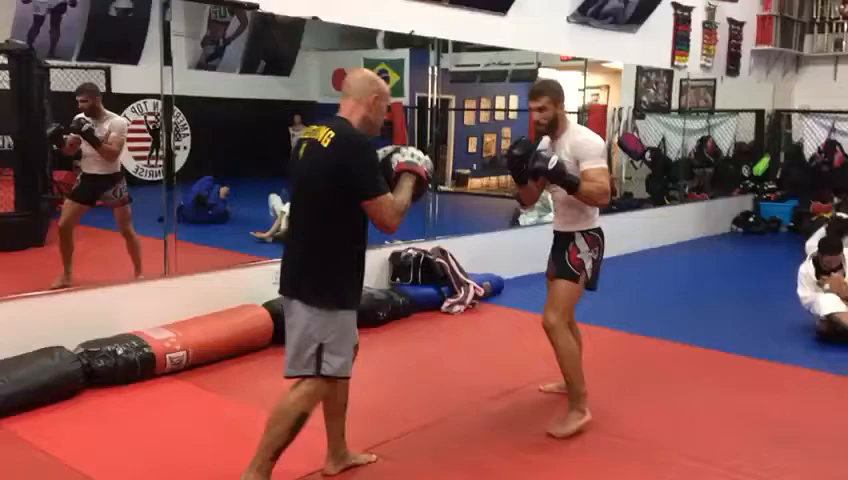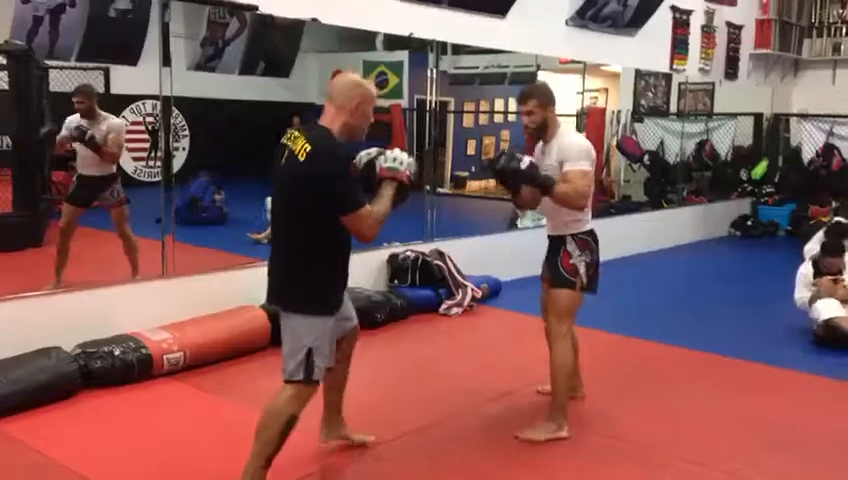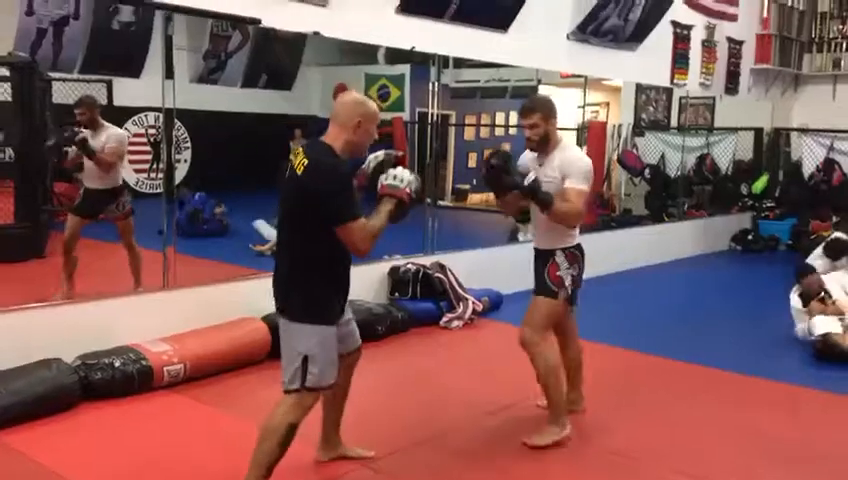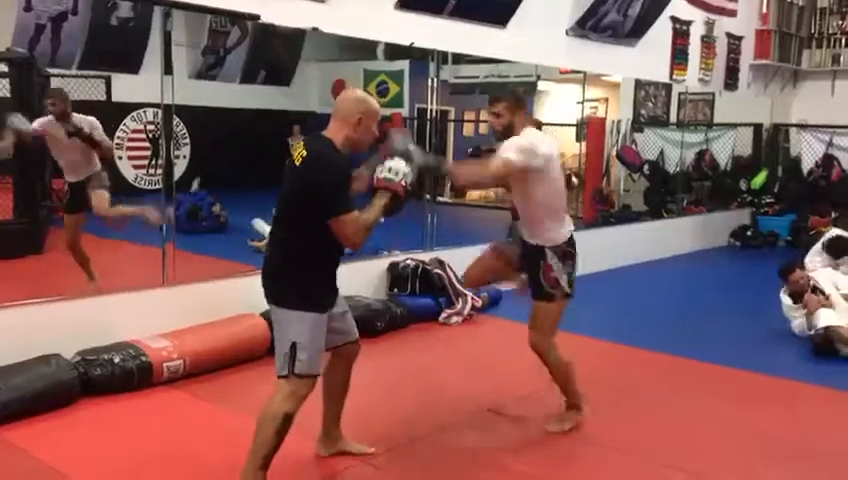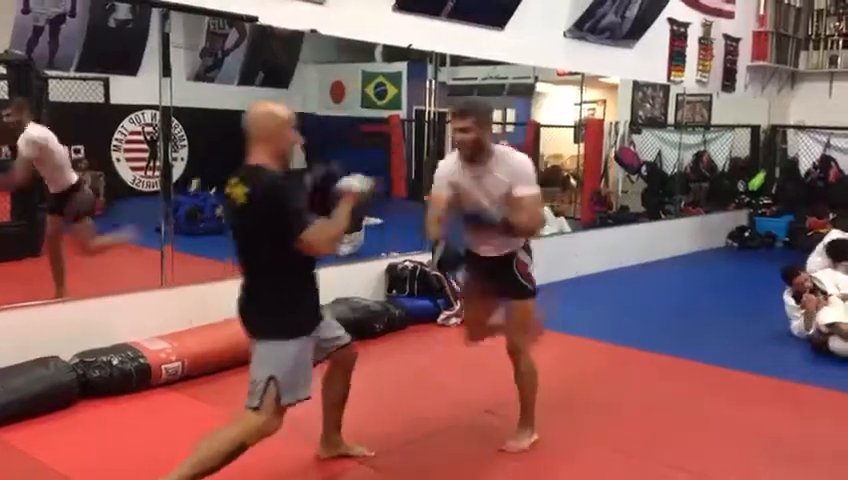
dt=0.3s
person 1, frame 1
left shoulder: (315, 134)
right shoulder: (353, 143)
right elbow: (389, 218)
left wrist: (379, 173)
right wrist: (409, 177)
left hip: (312, 272)
right hip: (323, 280)
left knee: (338, 365)
right knee: (313, 382)
person 1, frame 2
left shoulder: (299, 138)
right shoulder: (330, 155)
right elbow: (367, 228)
left wrist: (355, 172)
right wrist: (390, 182)
left hip: (315, 275)
right hip: (306, 285)
left knee: (346, 335)
right knee: (301, 385)
left ankle: (333, 425)
person 1, frame 3
left shoulder: (311, 154)
right shoulder: (329, 169)
right elbow: (360, 242)
right wrist: (389, 200)
left hip: (324, 289)
right hip: (307, 297)
left knee: (347, 355)
right knee: (302, 394)
left ankle: (330, 443)
person 1, frame 4
left shoulder: (316, 148)
right shoulder: (329, 162)
right elbow: (353, 235)
left wrist: (372, 177)
right wrist: (385, 193)
left hip: (316, 281)
right hip: (297, 287)
left knee: (347, 347)
right knee: (296, 384)
left ankle: (330, 438)
person 1, frame 5
left shoulder: (251, 180)
right shoulder: (265, 186)
right elbow: (323, 245)
right wrist: (346, 204)
left hip: (295, 306)
right hip: (277, 317)
left knee: (344, 355)
right knee: (263, 419)
left ankle: (331, 441)
person 2, frame 1
left shoulder: (586, 141)
right shoulder: (543, 145)
left elbow: (602, 194)
right elbow: (528, 199)
left wrist: (562, 176)
right wrist: (519, 170)
left hip: (583, 240)
right hip: (562, 237)
left knee: (553, 321)
right knee: (564, 317)
left ankle: (577, 409)
right ankle: (575, 381)
person 2, frame 2
left shoulder: (573, 144)
right shoulder: (540, 148)
left elbow: (579, 198)
right elbow: (531, 202)
left wrist: (536, 177)
right wrist: (513, 179)
left hip: (576, 244)
right hip: (557, 241)
left knee: (556, 329)
right knee: (556, 319)
left ankle: (556, 422)
right ankle: (573, 383)
person 2, frame 3
left shoulder: (574, 160)
right shoulder: (528, 159)
left elbow: (573, 217)
right elbow: (507, 205)
left wrist: (537, 195)
right wrist: (497, 178)
left hip: (563, 258)
right hip: (544, 254)
left knee: (531, 337)
right knee: (565, 332)
left ankle: (558, 422)
right ankle: (574, 400)
person 2, frame 4
left shoulder: (524, 145)
right shoulder: (532, 143)
left elbow: (483, 176)
left hip: (551, 250)
right hip: (530, 241)
left knee: (540, 341)
right knee: (471, 279)
left ankle: (574, 408)
person 2, frame 5
left shoulder: (517, 165)
right shoulder: (449, 165)
left elbow: (533, 223)
right elbow: (436, 213)
left wrist: (498, 221)
right wrist: (438, 242)
left hip: (511, 257)
right hip: (477, 256)
left knee: (517, 348)
right knee: (475, 332)
left ankle: (527, 426)
right ankle: (526, 320)
person 3, frame 1
left shoulder: (117, 122)
right shoulder: (79, 120)
left elbow: (113, 154)
right elbow: (70, 151)
left wrist: (90, 136)
right wrist: (62, 140)
left hip: (111, 180)
right hip: (87, 179)
left knee: (127, 230)
right knee: (64, 225)
left ankle: (139, 274)
right ankle: (66, 275)
person 3, frame 2
left shoulder: (114, 123)
right shoulder: (72, 121)
left elbow: (114, 157)
right elbow: (59, 149)
left wrist: (92, 142)
right wrist: (52, 140)
left hip: (107, 182)
right hip: (82, 181)
left knee: (123, 231)
right knee: (63, 229)
left ankle: (136, 275)
right ankle: (57, 279)
person 3, frame 3
left shoulder: (116, 134)
right shoulder: (79, 134)
left elbow: (107, 166)
right elbow: (72, 163)
left wrist: (85, 148)
left hip: (113, 194)
right hip: (88, 194)
left knee: (129, 244)
right knee: (67, 240)
left ankle: (137, 287)
right ankle: (68, 287)
person 3, frame 4
left shoulder: (89, 122)
right shoulder: (43, 124)
left elbow: (108, 153)
left wrist: (88, 138)
left hip: (94, 178)
right hip: (73, 186)
left knee: (103, 212)
right knee: (71, 242)
left ankle: (146, 212)
right ankle: (92, 279)
person 3, frame 5
left shoulder: (29, 137)
right shoulder: (33, 132)
left elbow: (20, 178)
left hip: (73, 193)
right hip: (58, 193)
left knee: (89, 248)
right knee: (51, 244)
left ankle: (128, 238)
right ankle: (60, 293)
